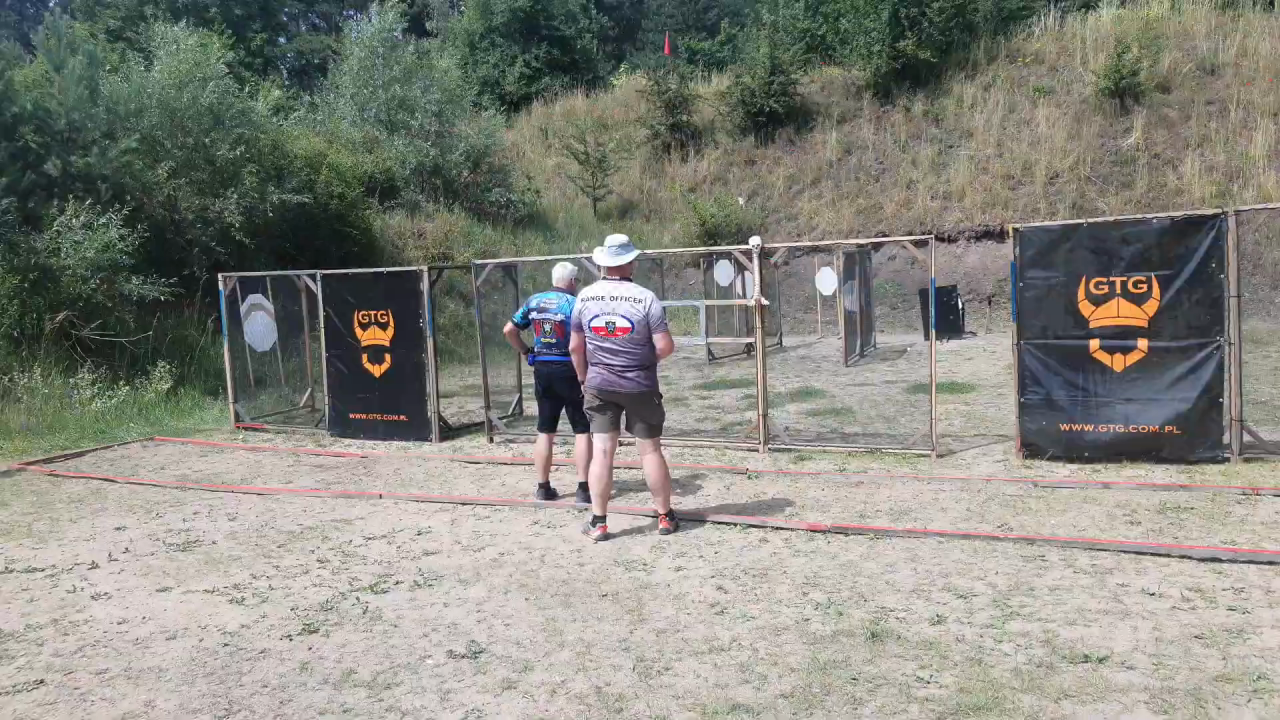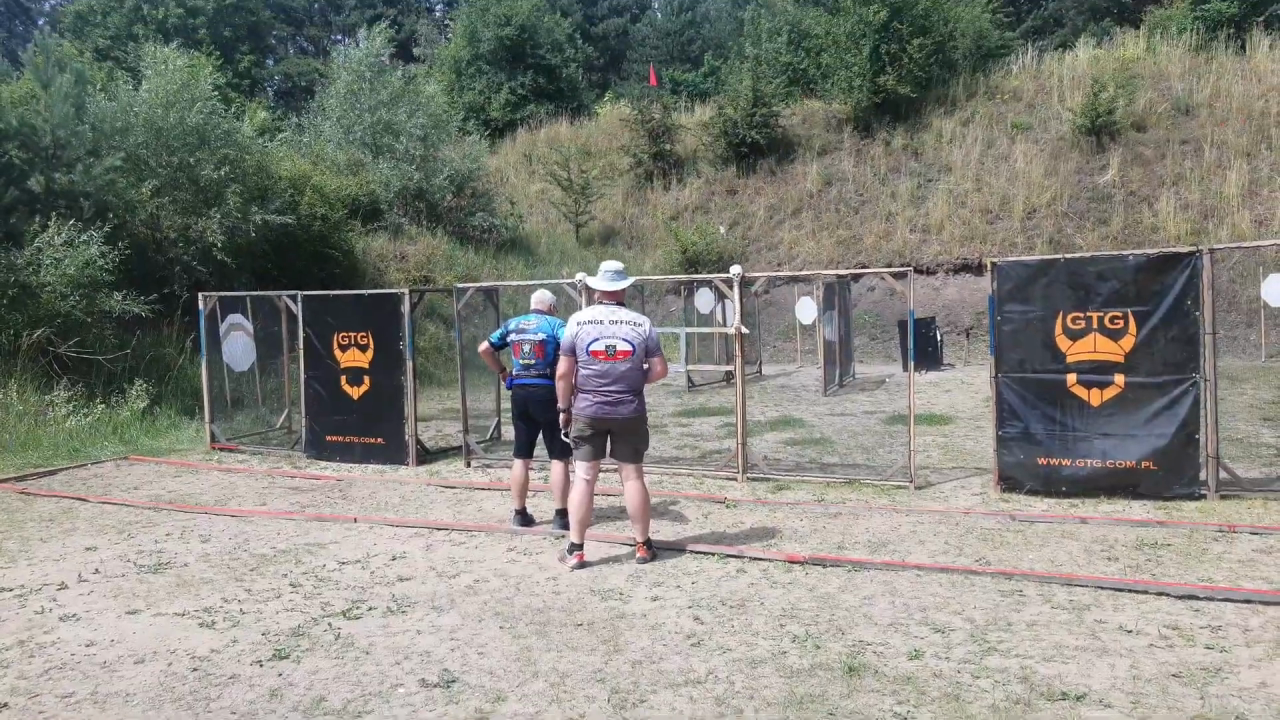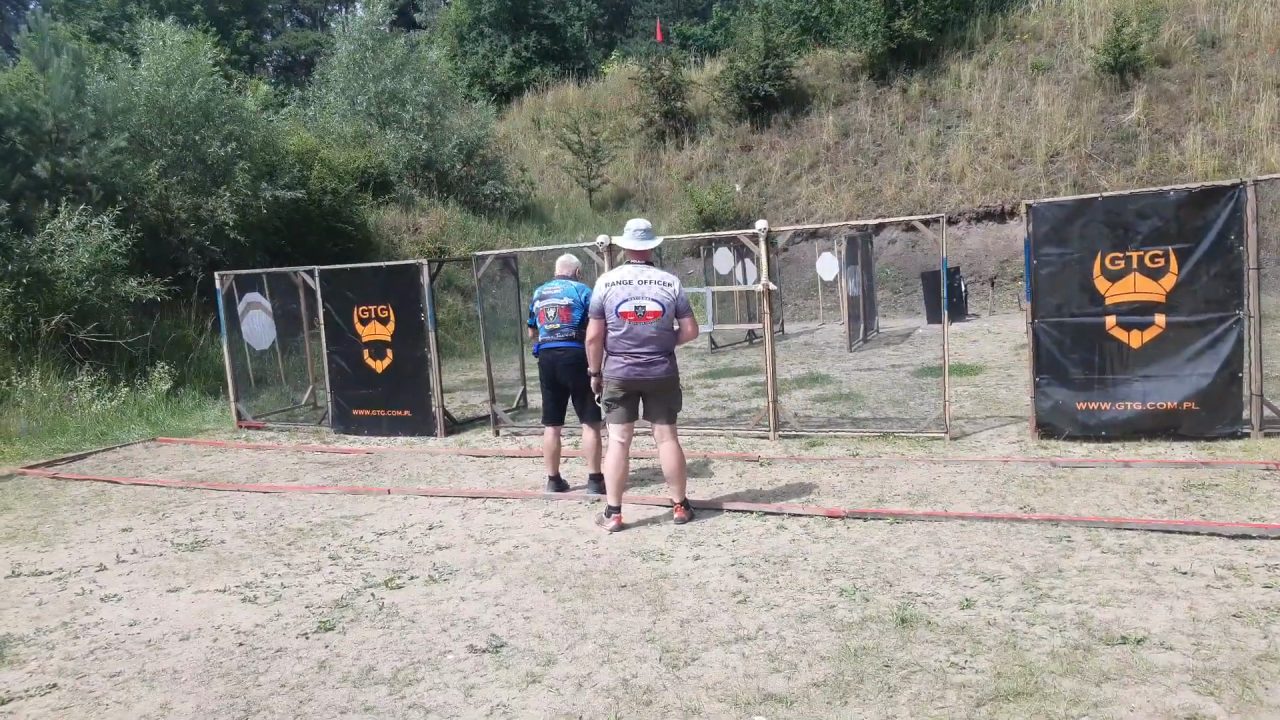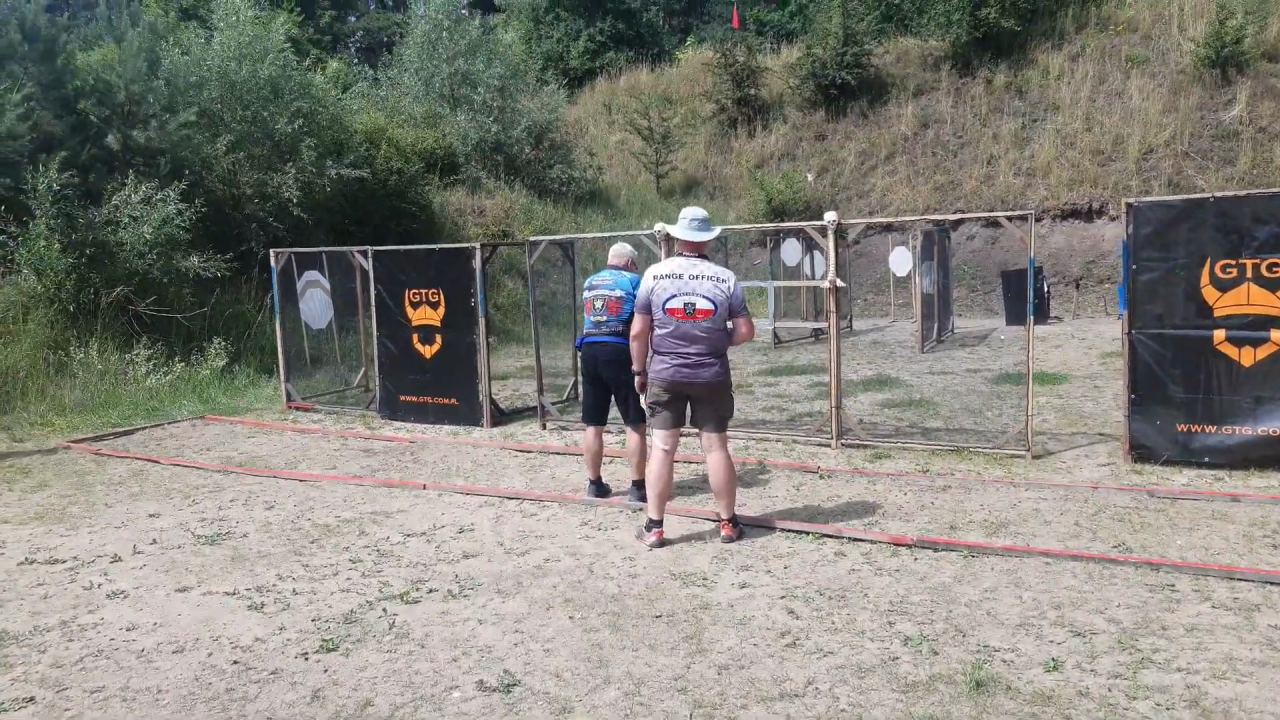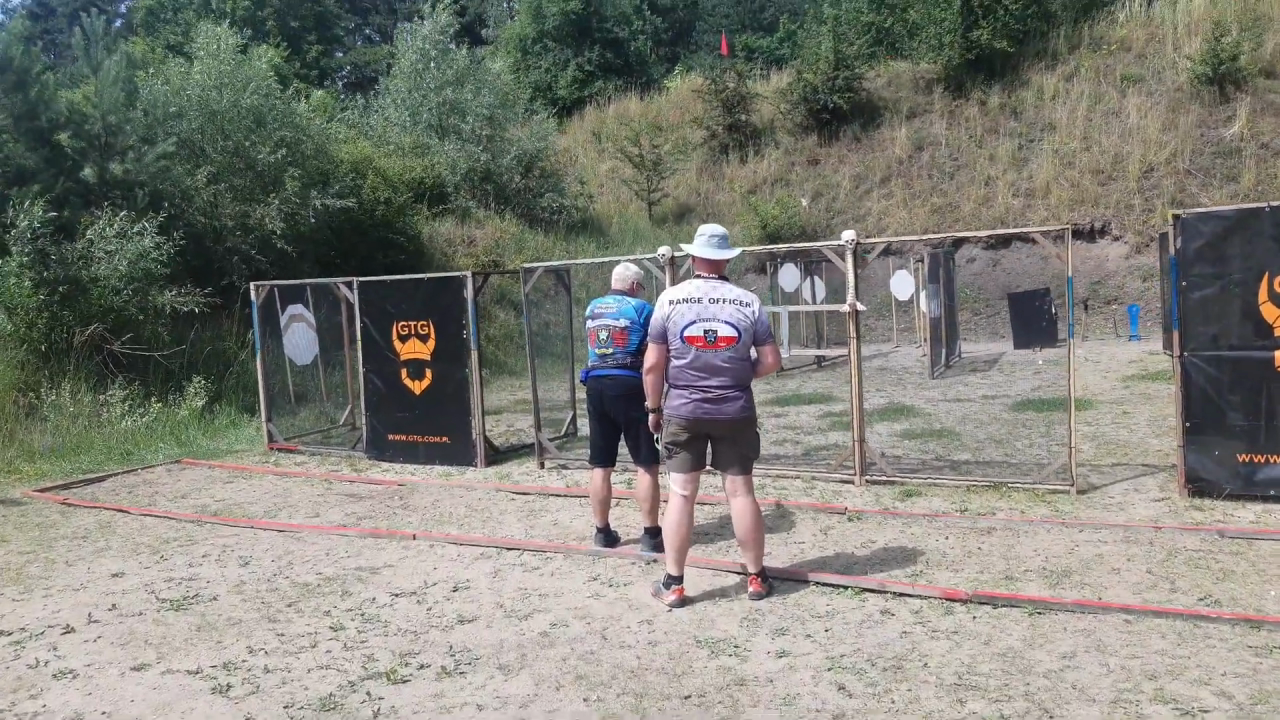
dt=1s
person 1, frame 1
left shoulder: (585, 297)
right shoulder: (645, 297)
left elbow: (576, 347)
right elbow: (665, 347)
left wrist: (585, 379)
right wrist: (648, 357)
left hip: (600, 385)
right hip: (640, 386)
left knee: (602, 451)
right knee: (650, 450)
left ankle: (598, 522)
right ankle: (665, 516)
person 1, frame 2
left shoulder: (578, 320)
right shoulder: (641, 323)
left elbow: (563, 373)
right elbow: (660, 370)
left wrist: (564, 408)
left hip: (587, 411)
right hip: (629, 412)
left knee: (584, 477)
right knee: (632, 476)
left ankle: (575, 549)
right ankle: (643, 546)
person 1, frame 3
left shoulder: (606, 282)
right shoulder: (670, 282)
left elbow: (593, 336)
right elbow: (690, 330)
left wrist: (595, 372)
left hip: (618, 372)
right hip: (661, 372)
left knee: (618, 440)
right knee: (667, 437)
left ankle: (613, 513)
right ankle: (680, 506)
person 1, frame 4
left shoulder: (655, 274)
right shoulder: (725, 278)
left elbow: (638, 332)
right elbow: (745, 332)
left wrist: (639, 370)
left hip: (664, 374)
right hip: (711, 375)
left knee: (662, 448)
right knee: (716, 447)
left ankle: (654, 527)
right ankle: (728, 523)
person 1, frame 5
left shoulder: (670, 298)
right shoulder: (749, 302)
left elbow: (652, 364)
right elbow: (771, 361)
left wrist: (654, 408)
left hip: (682, 410)
right hip: (735, 411)
left knee: (680, 494)
right knee: (741, 491)
left ankle: (673, 584)
right ankle: (756, 578)
person 2, frame 1
left shoulder: (533, 301)
right shoulder: (574, 303)
left elbow: (509, 330)
left wrist: (526, 352)
left hip: (542, 370)
right hip: (569, 370)
left knee: (545, 431)
right knee: (583, 430)
left ankle: (543, 487)
right ankle: (584, 489)
person 2, frame 2
left shoulder: (512, 324)
right shoulder: (554, 324)
left elbow: (484, 349)
left wrist: (501, 371)
left hip: (520, 393)
right hip: (547, 393)
left knee: (521, 457)
right knee: (559, 457)
left ankle: (519, 514)
right ankle: (561, 516)
person 2, frame 3
left shoulder: (538, 294)
right shoulder: (580, 289)
left elbow: (532, 332)
left hip: (546, 358)
right hip: (574, 357)
left knee: (552, 425)
right knee: (590, 422)
left ankle: (553, 480)
right ankle: (595, 480)
person 2, frame 4
left shoulder: (589, 283)
right shoulder: (633, 280)
left hip: (590, 351)
right hip: (619, 352)
left knee: (593, 424)
right knee: (635, 424)
left ankle: (595, 484)
right ankle: (638, 486)
person 2, frame 5
left shoulder: (592, 308)
right shoulder: (641, 308)
left hip: (596, 387)
right hip: (629, 387)
left knee: (600, 466)
right knee: (647, 465)
left ankle: (603, 532)
right ankle: (651, 535)
